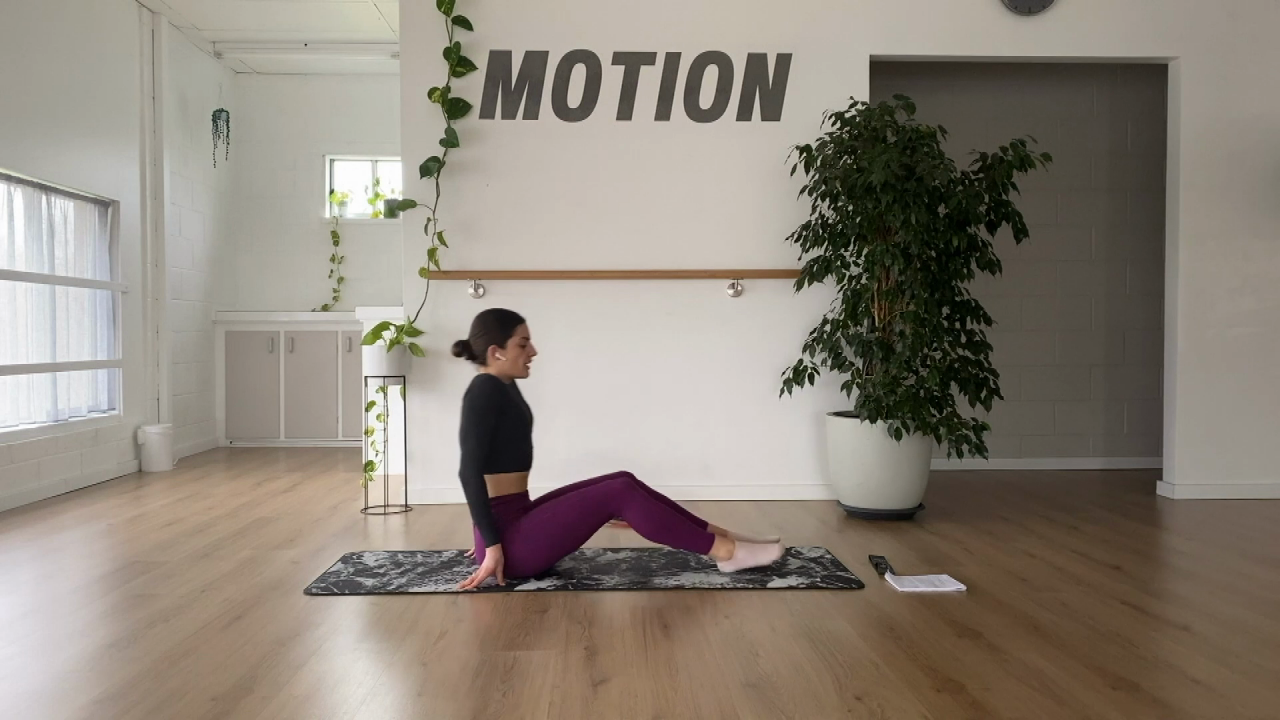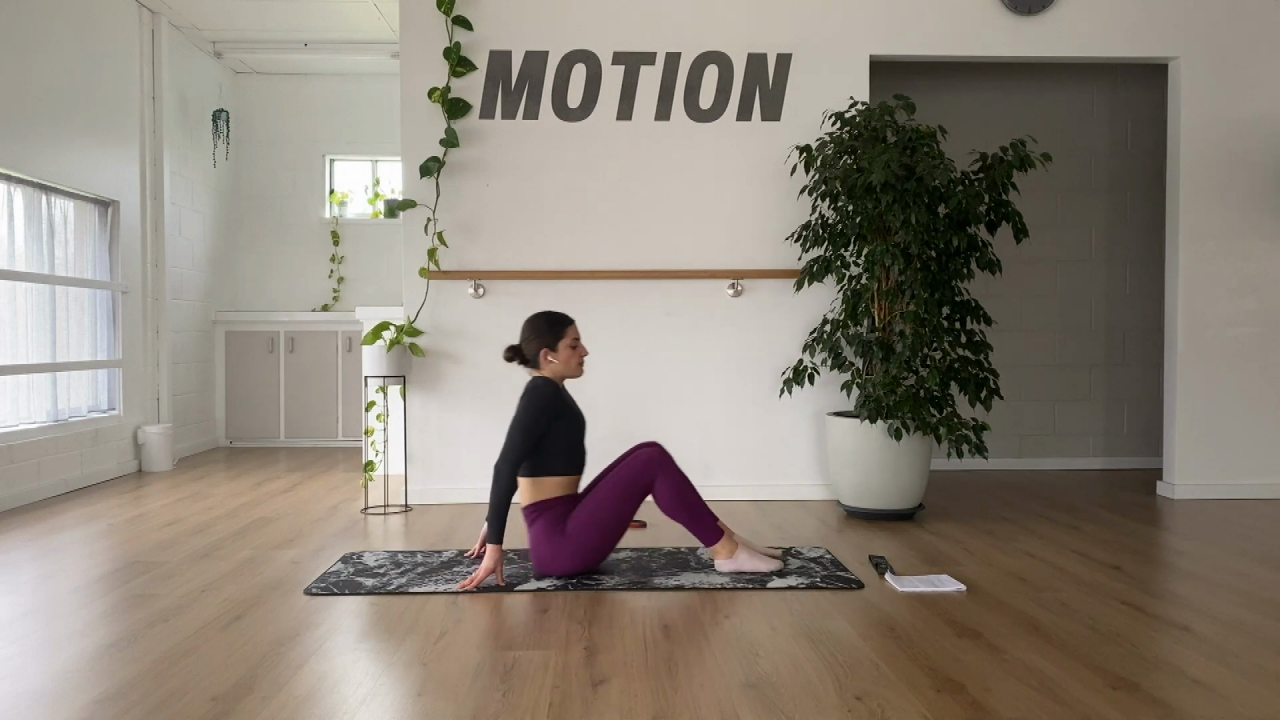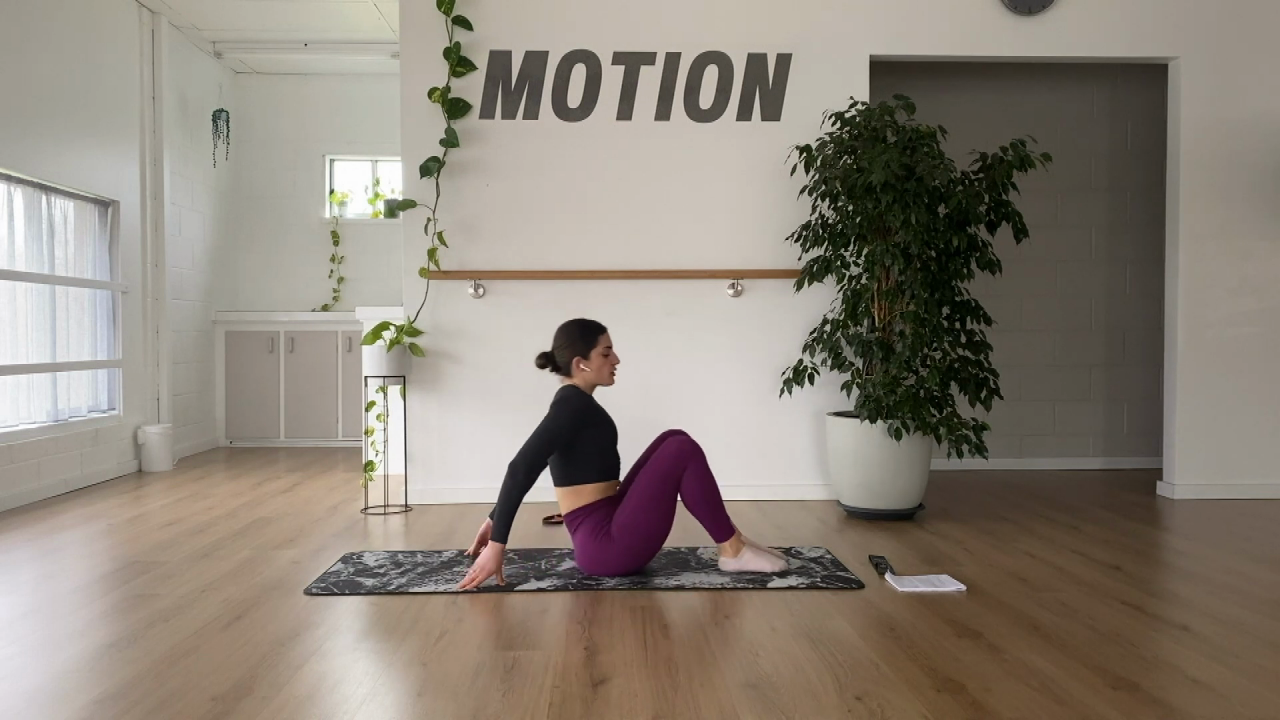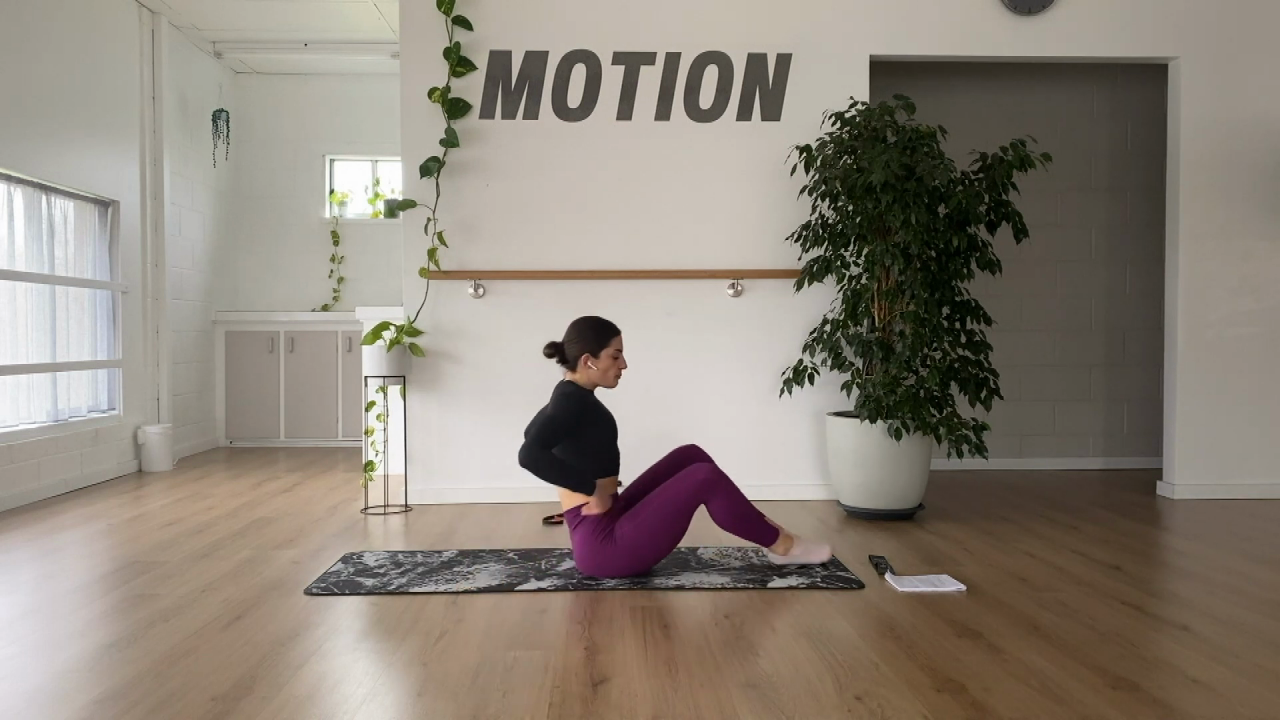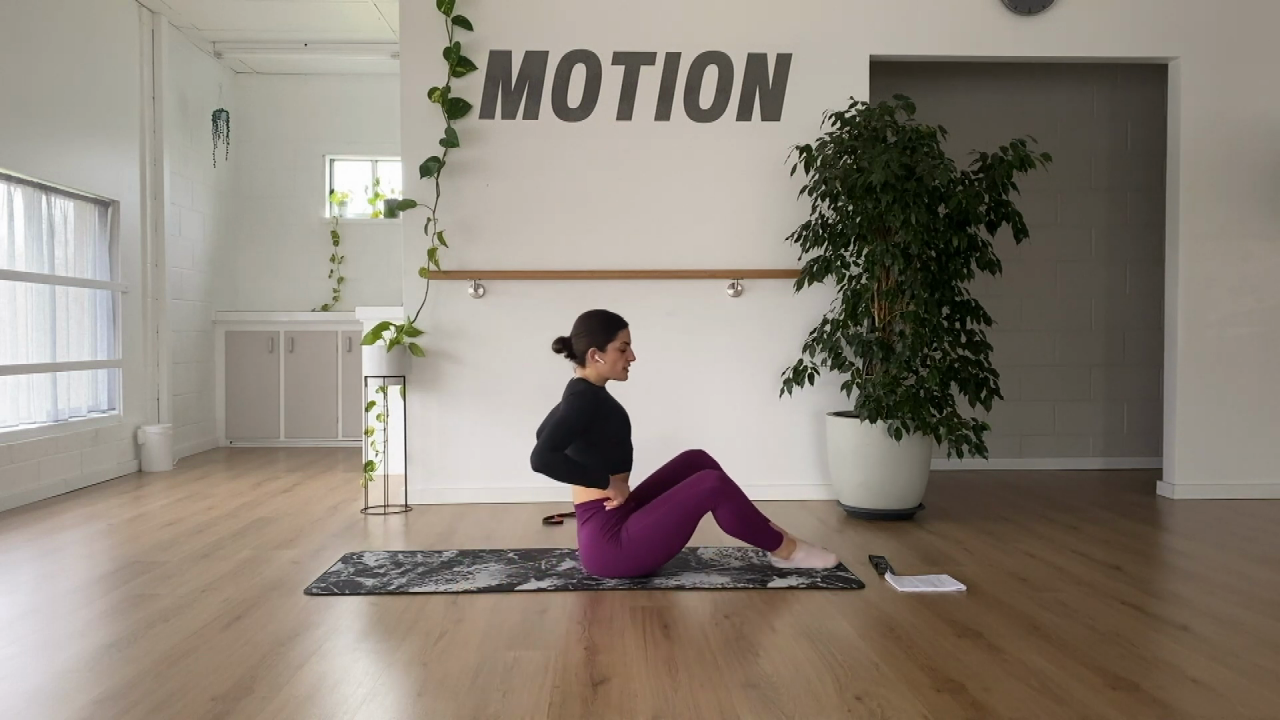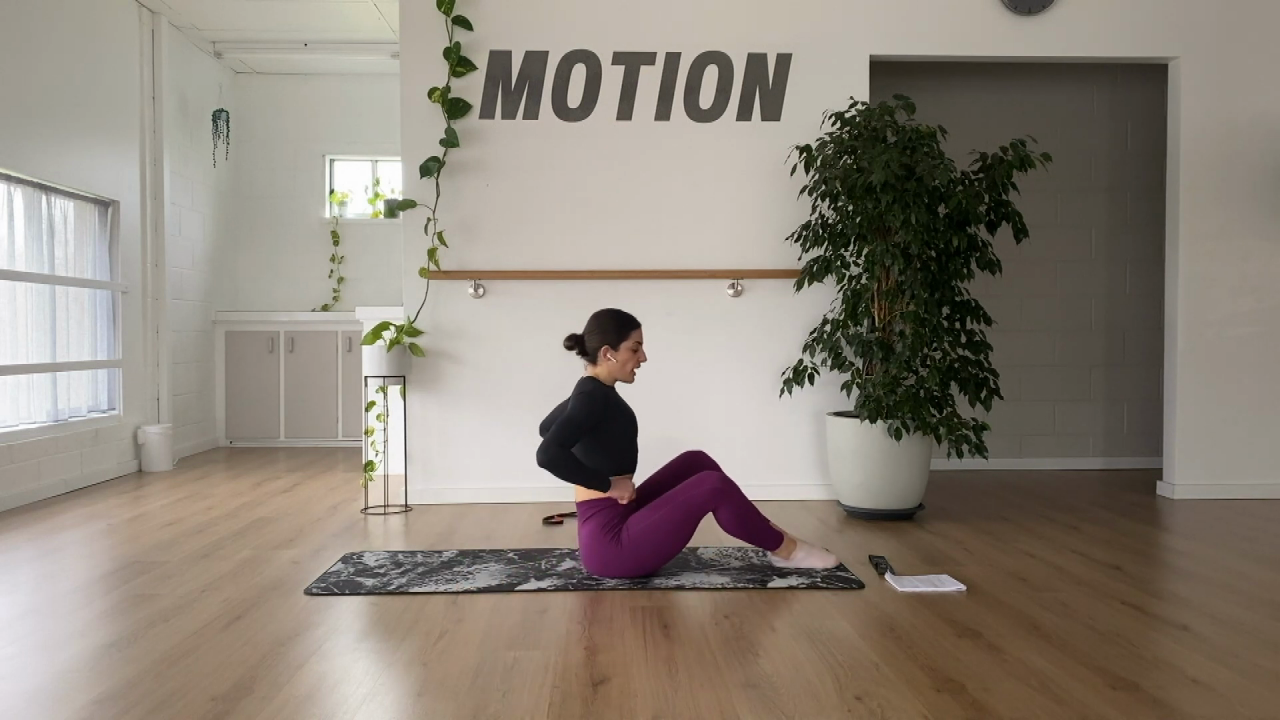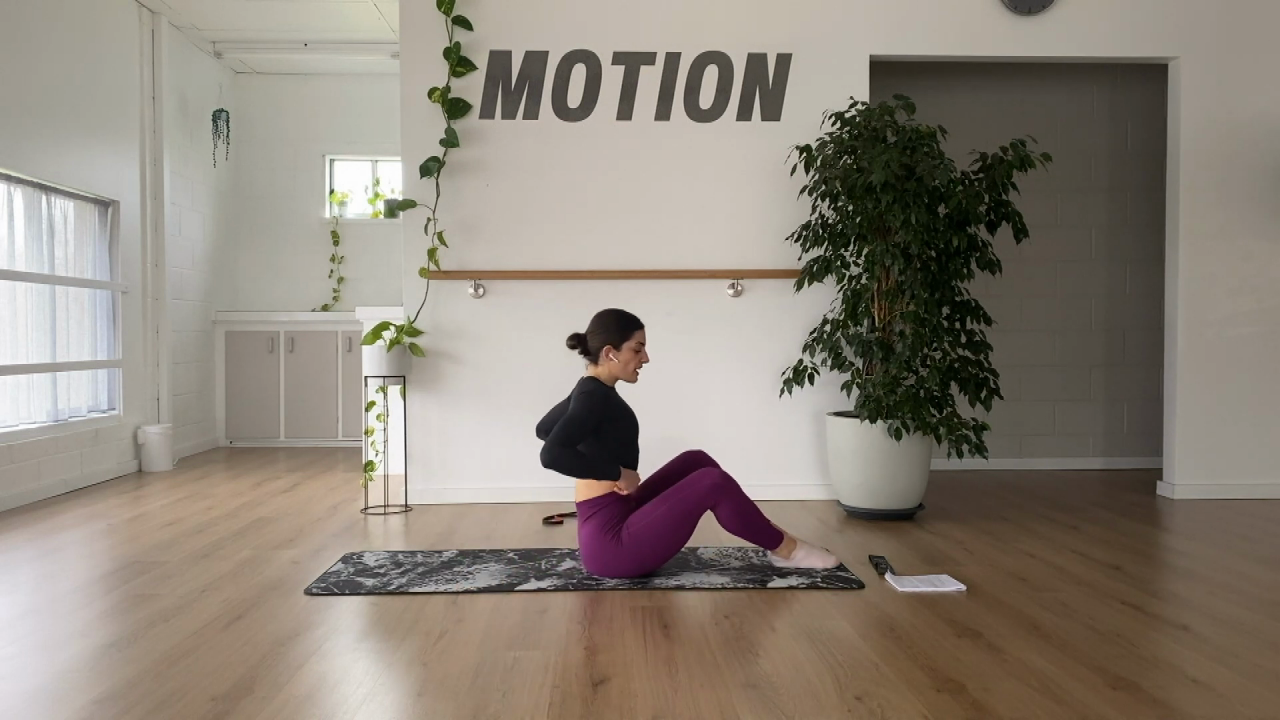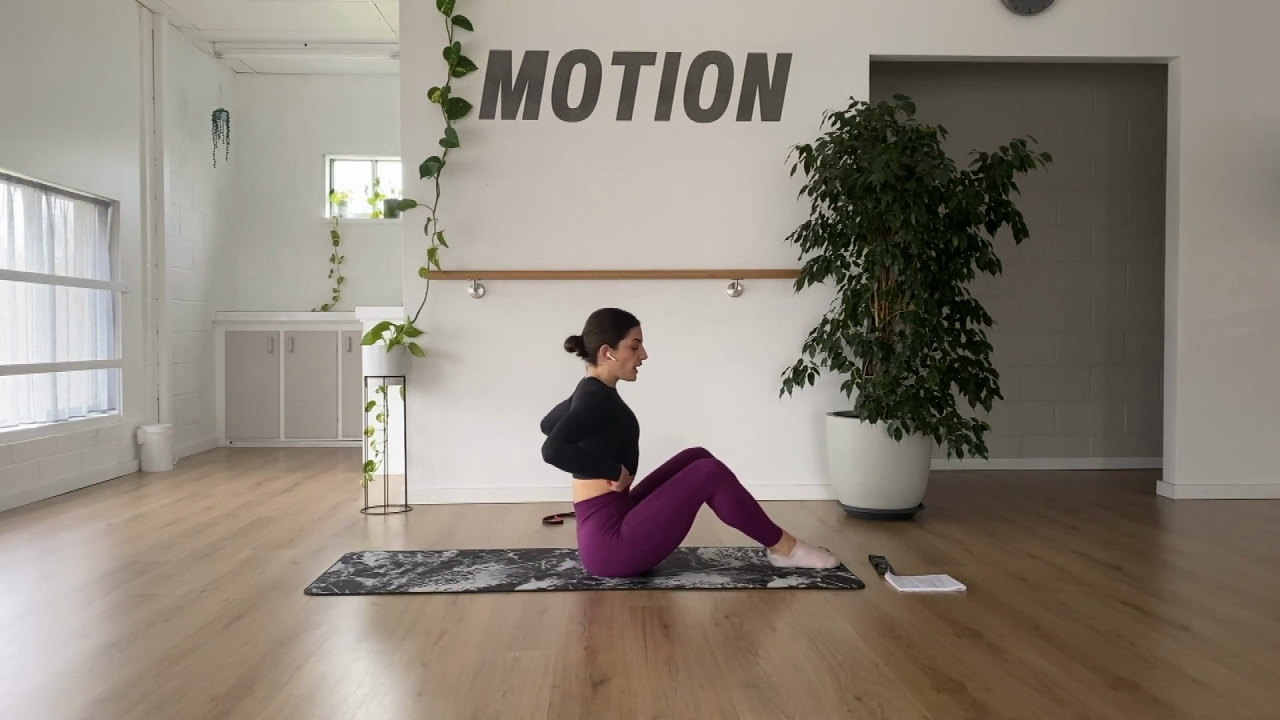
dt=0.3s
person 1, frame 1
left shoulder: (503, 388)
right shoulder: (485, 392)
right elbow: (471, 470)
right wrist: (492, 545)
left hip: (518, 521)
right hip: (511, 542)
left knee: (623, 483)
right knee: (619, 493)
left ankle: (719, 536)
right ankle: (723, 551)
person 1, frame 2
left shoulder: (549, 391)
right shoulder: (543, 395)
left elbow: (511, 464)
right elbow: (506, 465)
left wrist: (492, 525)
right wrist: (495, 544)
left hip: (562, 526)
right hip: (560, 543)
left knee: (648, 454)
right knee: (654, 461)
left ankle: (724, 537)
right ankle: (725, 550)
person 1, frame 3
left shoulder: (574, 399)
right shoulder: (573, 406)
left elbow: (527, 463)
right elbow: (521, 469)
left wrist: (495, 523)
right wrist: (499, 543)
left hip: (603, 528)
right hip: (606, 547)
left knee: (673, 441)
right knee: (683, 449)
left ankle: (731, 542)
right ankle: (733, 549)
person 1, frame 4
left shoulder: (574, 396)
right shoulder: (572, 400)
left elbow: (533, 434)
right elbow: (529, 453)
left wrist: (582, 488)
right wrist: (591, 489)
left hip: (611, 526)
right hip: (605, 546)
left knee: (690, 455)
right knee: (705, 477)
left ankle: (770, 532)
right ankle: (781, 545)
person 1, frame 5
left shoulder: (585, 393)
right shoulder: (584, 399)
left elbow: (544, 433)
right elbow: (542, 458)
right wrist: (606, 482)
left hip: (618, 522)
right hip: (609, 544)
left knee: (696, 462)
right knee: (712, 485)
left ankle: (770, 533)
right ankle: (784, 549)
person 1, frame 6
left shoulder: (593, 391)
right shoulder: (593, 397)
left elbow: (547, 428)
right elbow: (548, 454)
right wrist: (608, 484)
left hip: (621, 522)
right hip: (610, 543)
left knee: (696, 462)
right knee: (714, 486)
left ankle: (769, 532)
right ankle: (784, 548)
person 1, frame 7
left shoulder: (591, 391)
right shoulder: (595, 397)
left elbow: (543, 429)
right elbow: (551, 454)
right wrist: (616, 472)
left hip: (617, 521)
right hip: (610, 544)
left knee: (696, 461)
right knee: (713, 482)
left ankle: (771, 535)
right ankle: (784, 549)
person 1, frame 8
left shoulder: (592, 391)
right shoulder: (596, 397)
left elbow: (548, 424)
right elbow: (553, 450)
right wrist: (613, 470)
left hip: (613, 524)
right hip: (609, 543)
left knee: (696, 459)
right knee: (710, 472)
left ankle: (771, 534)
right ankle: (783, 547)
